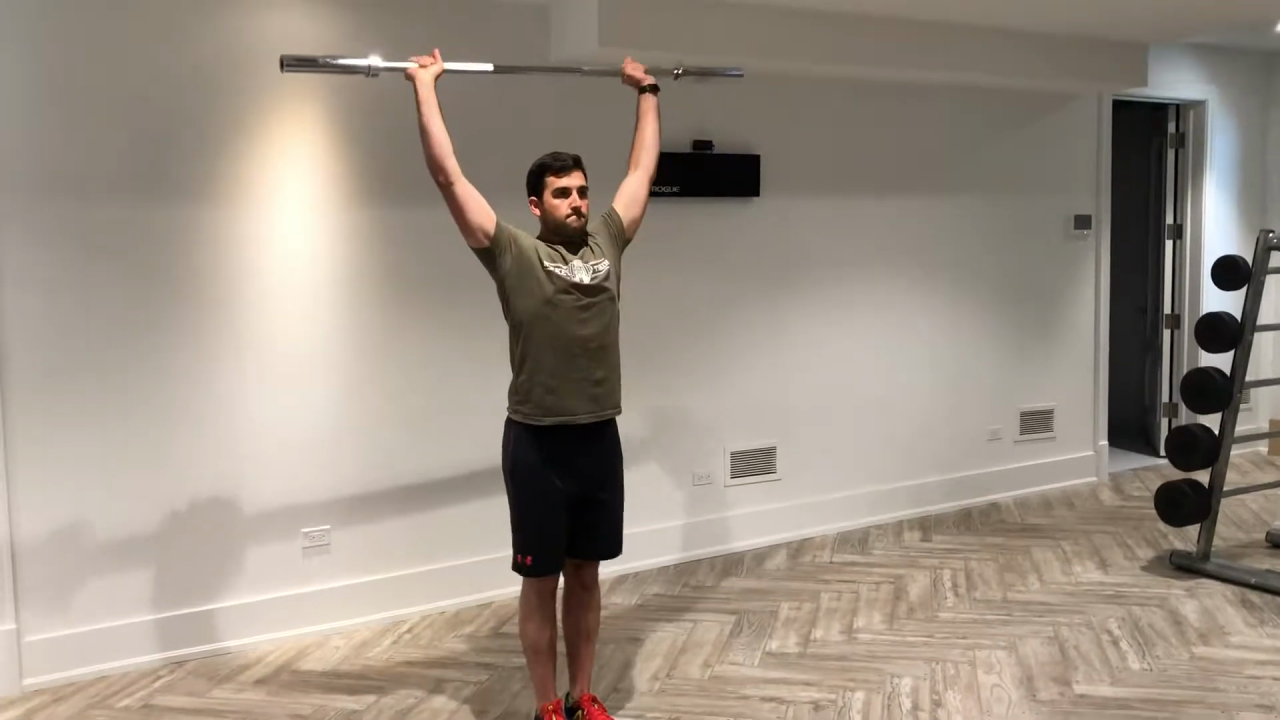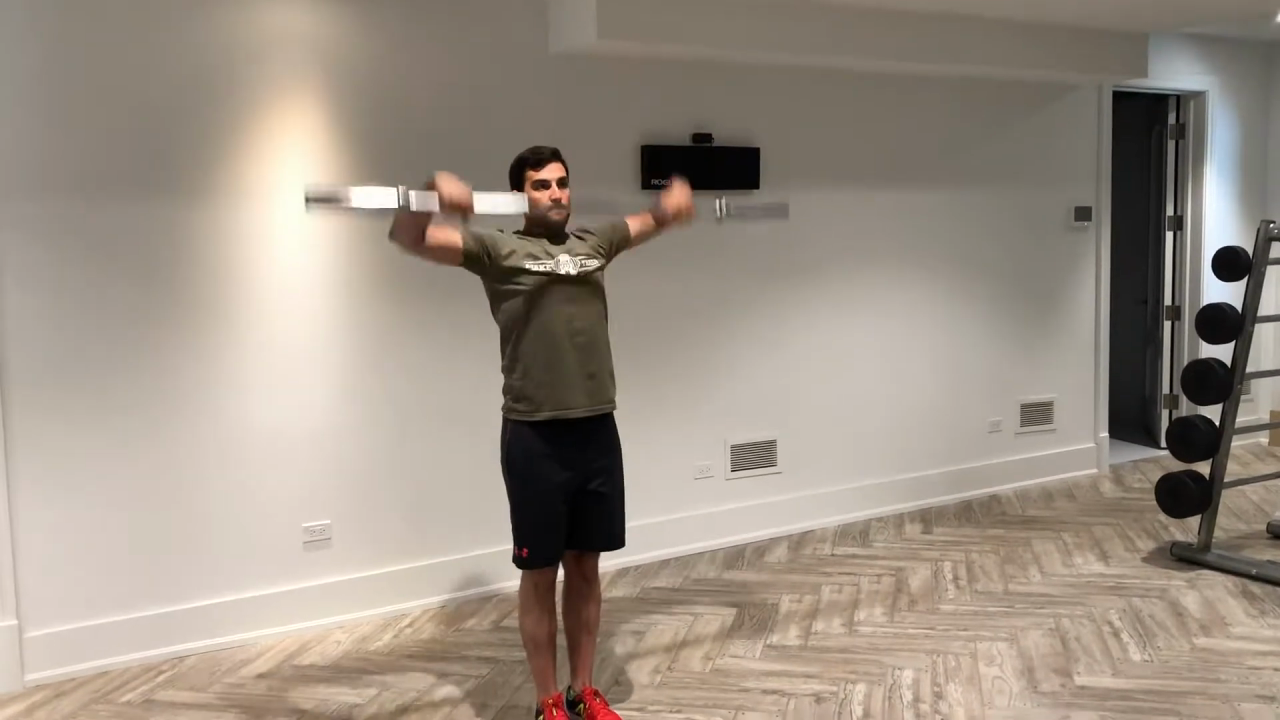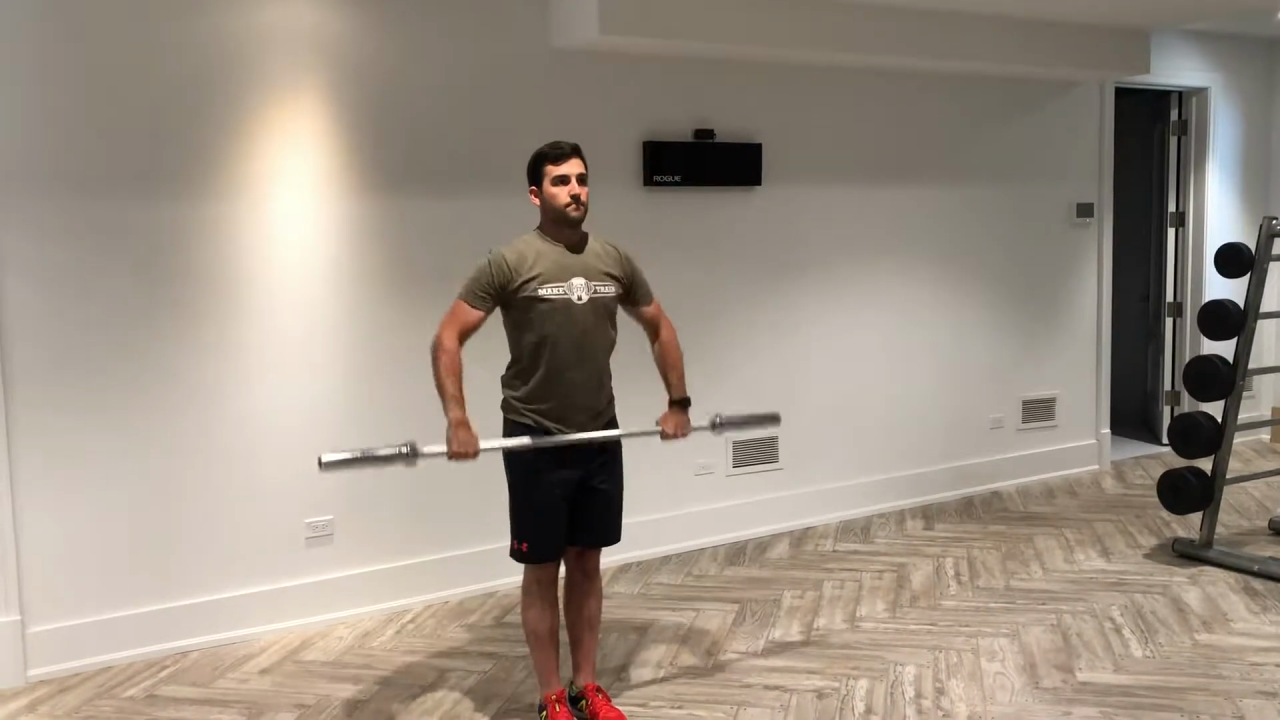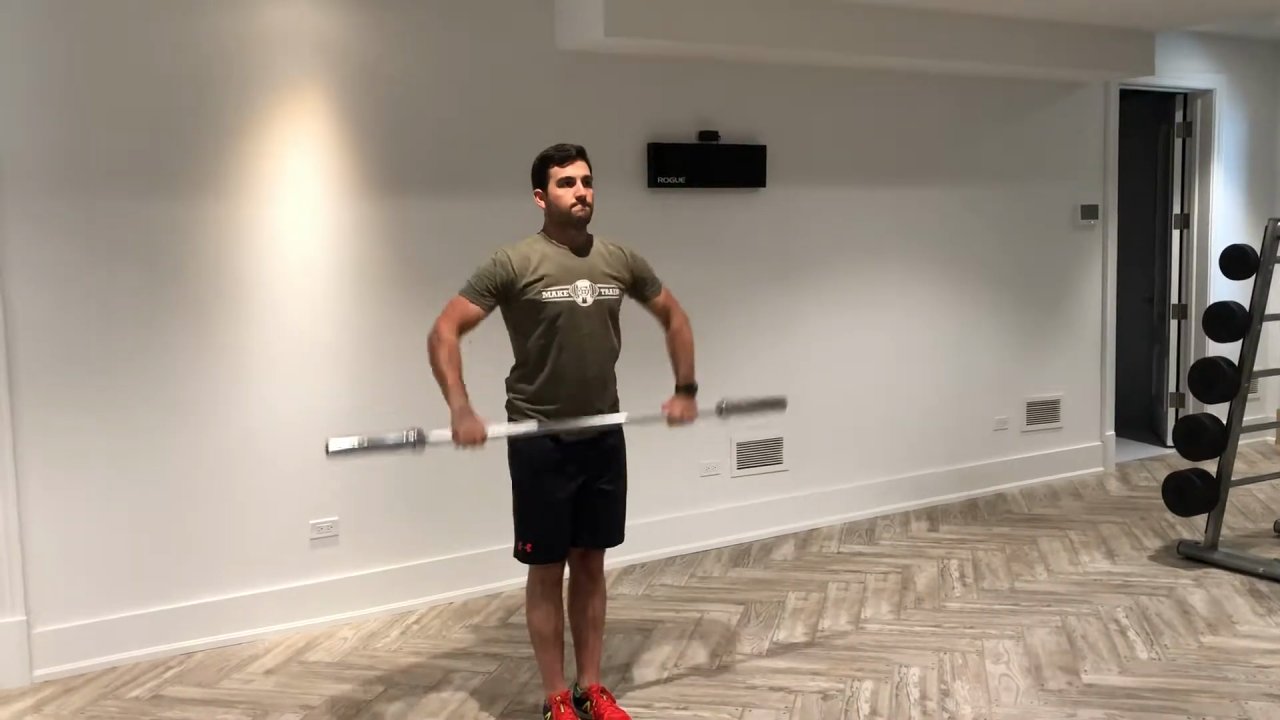
dt=0.4s
person 1, frame 1
left shoulder: (608, 240)
right shoulder: (511, 251)
left elbow: (642, 168)
right elbow: (447, 175)
left wrist: (646, 91)
right wrist: (425, 86)
left hip: (600, 439)
right hip: (537, 443)
left knee: (586, 575)
right knee: (542, 580)
person 1, frame 2
left shoulder: (595, 242)
right shoulder: (497, 250)
left elbow: (652, 217)
right elbow: (407, 237)
left wrist: (674, 199)
right wrist: (436, 194)
left hip: (598, 431)
right hip: (533, 437)
left knee: (585, 564)
right knee: (541, 572)
person 1, frame 3
left shoulder: (614, 258)
right shoulder: (510, 262)
left elbow: (660, 327)
right elbow: (448, 336)
left wrist: (678, 402)
right wrist: (456, 418)
left hip: (599, 434)
right hip: (536, 439)
left knee: (586, 562)
right knee: (542, 568)
person 1, frame 4
left shoulder: (621, 259)
right shoulder: (513, 264)
left elbow: (672, 316)
right elbow: (444, 332)
left wrist: (685, 387)
right wrist: (460, 410)
left hip: (604, 436)
right hip: (540, 441)
left knee: (591, 563)
right knee: (547, 569)
